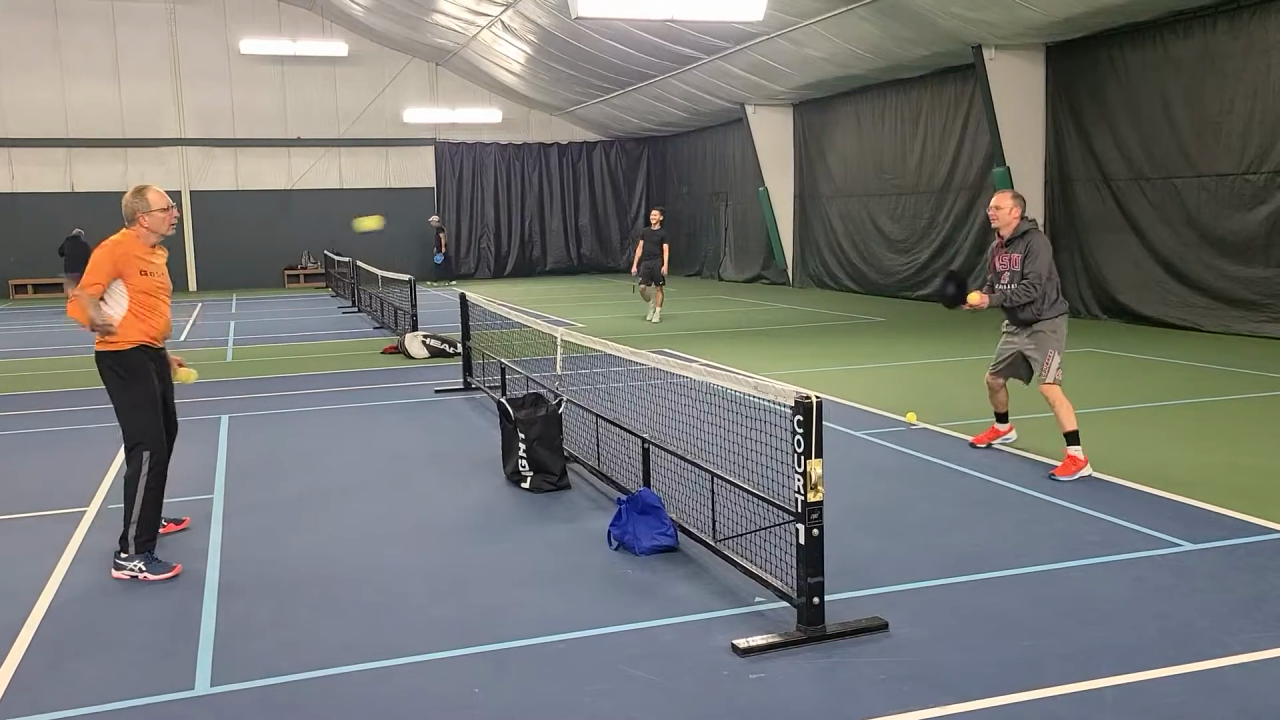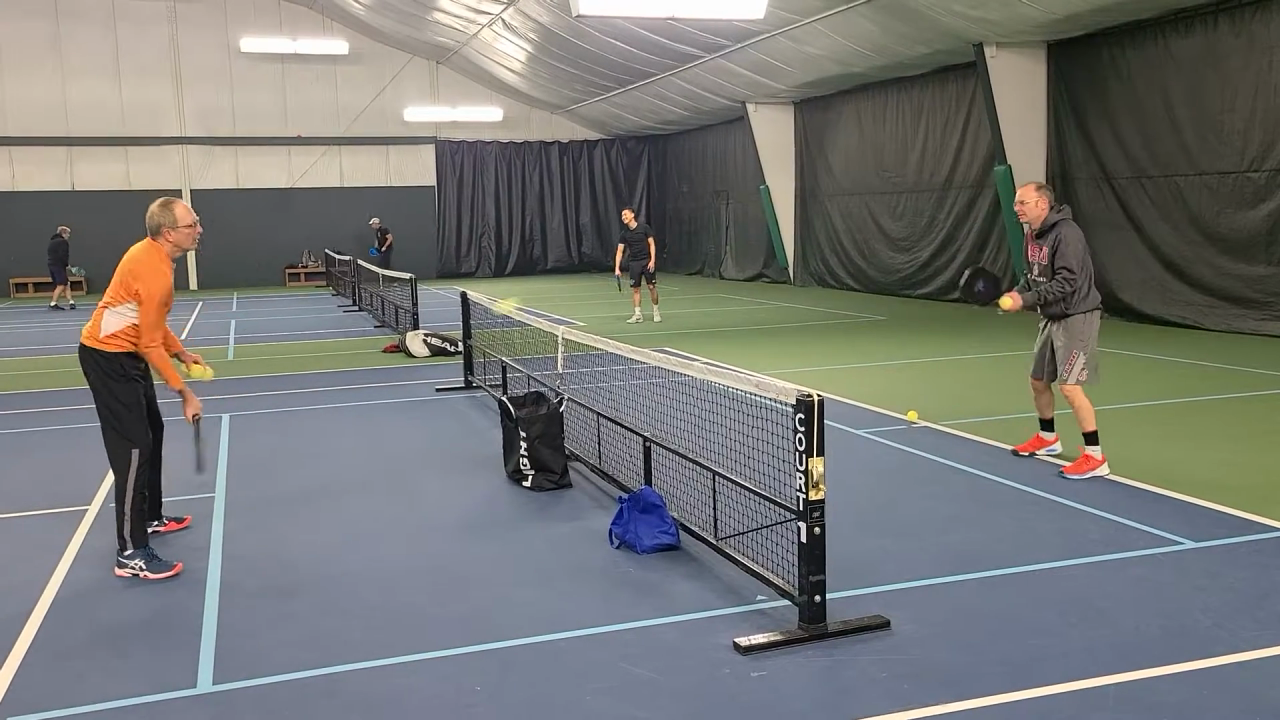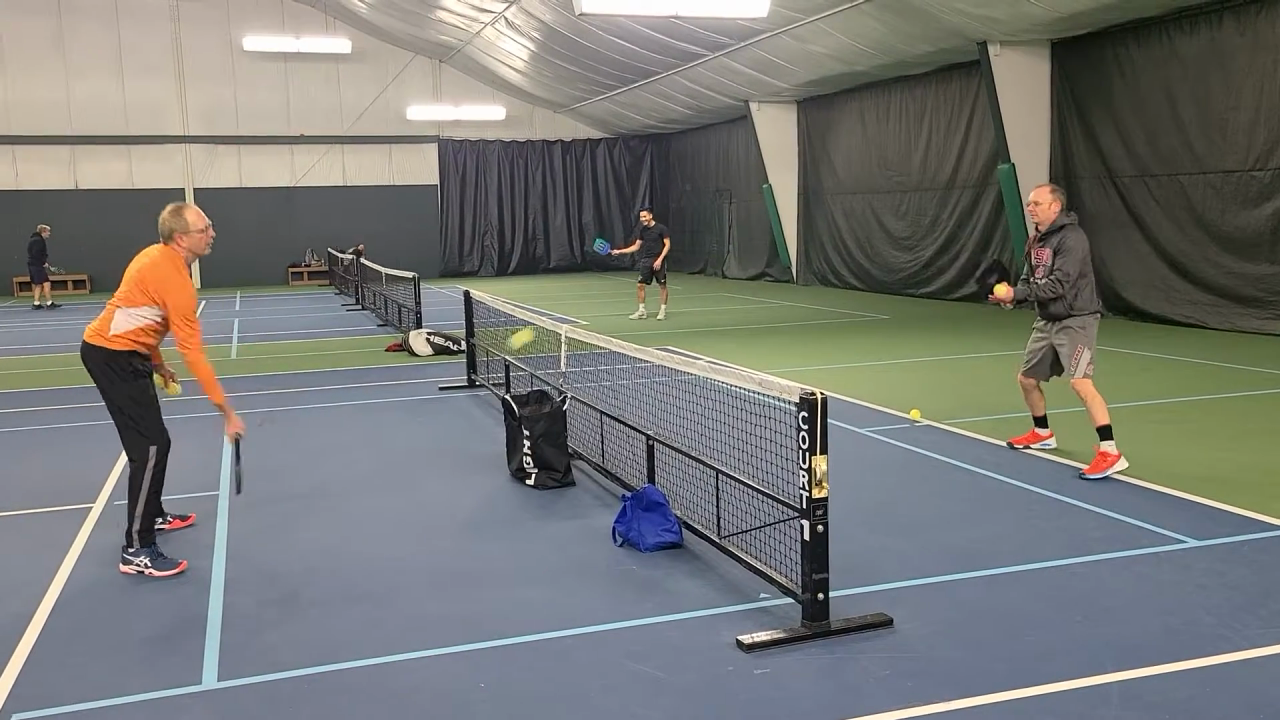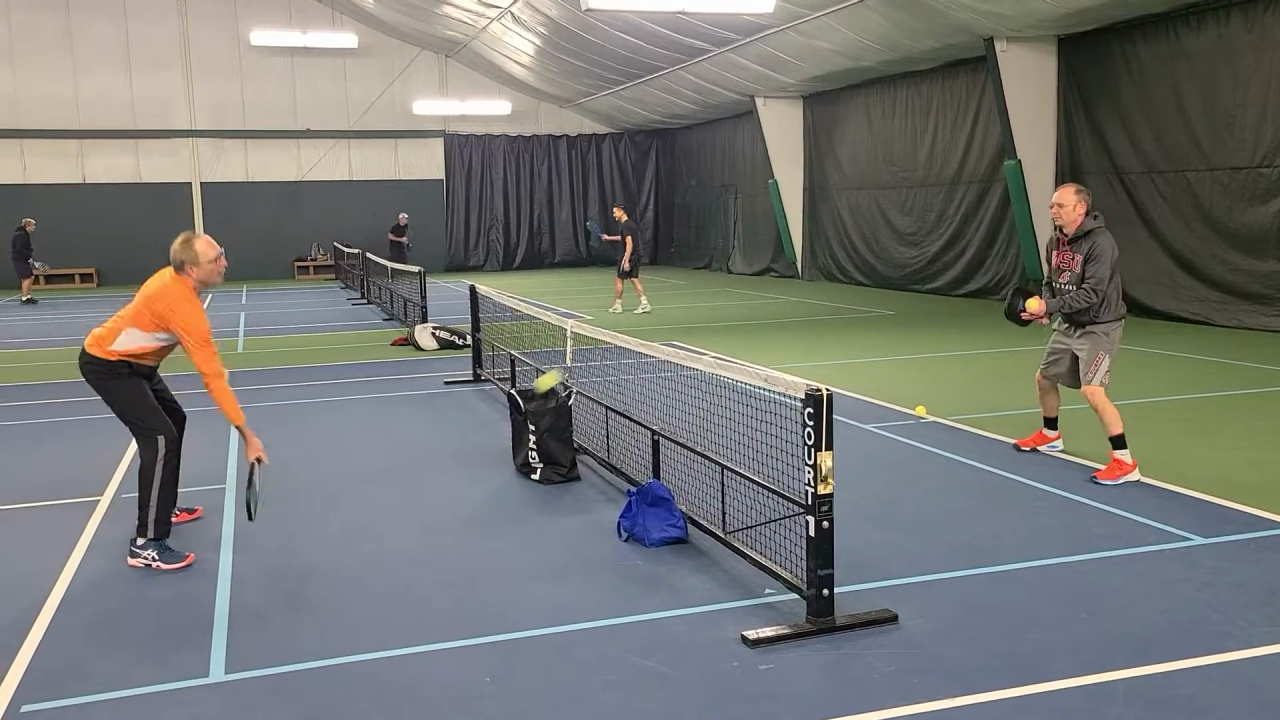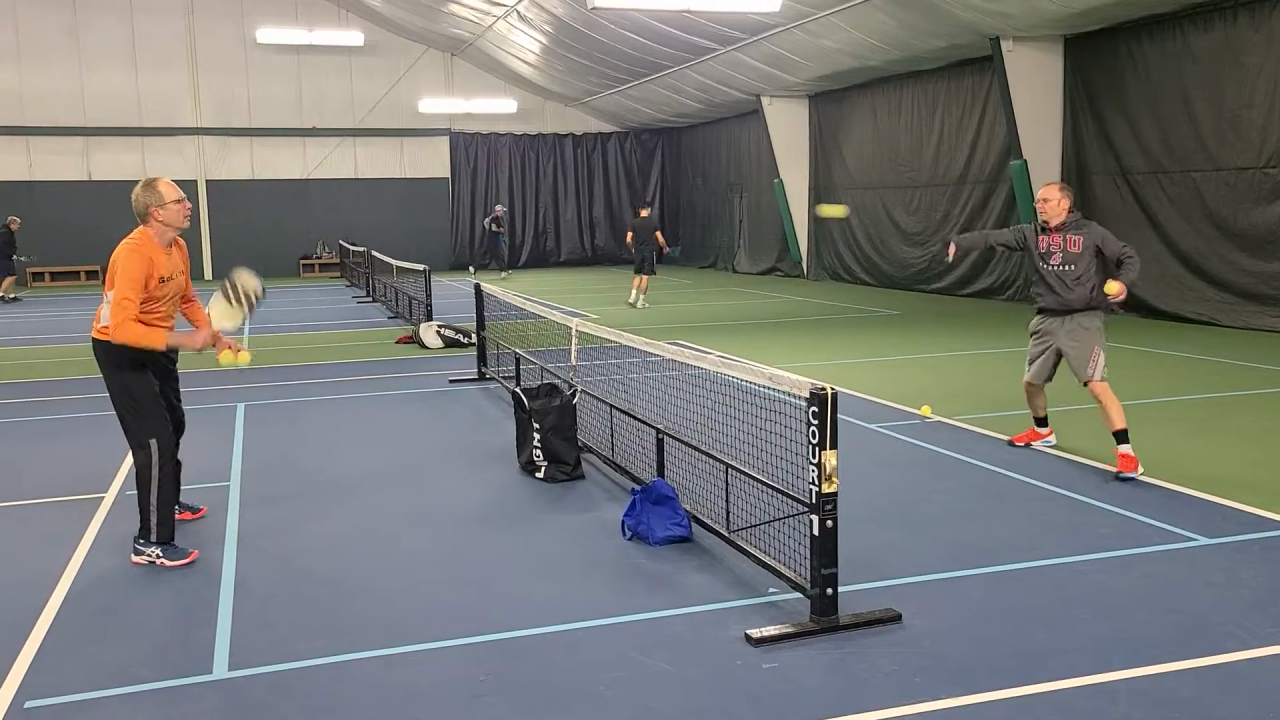
dt=1s
person 1, frame 1
left shoulder: (157, 253)
right shoulder: (116, 248)
right elbow: (81, 297)
left wrist: (166, 354)
right wrist: (93, 318)
left hip: (151, 354)
right hip: (123, 356)
left knee: (163, 436)
right knee: (146, 448)
left ankle: (148, 518)
right ankle: (130, 555)
person 1, frame 2
left shoulder: (149, 253)
right shoulder: (156, 276)
right elbow: (153, 345)
left wrist: (183, 352)
right wrist: (185, 394)
left hip: (122, 353)
right hip: (109, 357)
left knee: (151, 433)
right knee: (133, 446)
left ankle: (149, 516)
right ankle: (131, 552)
person 1, frame 3
left shoulder: (154, 256)
right shoulder: (176, 281)
right elbow: (194, 353)
left wrist: (157, 363)
right wrist: (226, 410)
left hip: (124, 356)
right hip: (108, 355)
left knee: (149, 436)
right knee: (153, 444)
left ankle: (153, 512)
right ankle: (138, 550)
person 1, frame 4
left shoulder: (176, 276)
right shoulder: (185, 307)
right elbow: (214, 378)
right wrist: (247, 434)
left hip: (129, 360)
right hip: (106, 364)
left knee: (174, 421)
right knee: (159, 439)
left ankle: (163, 506)
right ankle: (146, 545)
person 1, frame 5
left shoulder: (176, 247)
right shoulder: (134, 256)
left elbow: (186, 300)
right elbow: (122, 328)
left wrist: (214, 335)
right wrist: (182, 339)
left hip: (154, 346)
right hip: (122, 350)
left knee: (172, 428)
right knee: (152, 440)
left ankle: (167, 502)
right ankle: (150, 543)
person 2, frame 1
left shoulder: (1035, 242)
right shoulder: (996, 247)
left elbow: (1032, 288)
right elbow: (993, 284)
left wrist: (990, 299)
right wrist: (980, 298)
left hip: (1046, 324)
right hip: (1015, 326)
left knee: (1049, 388)
right knee: (994, 379)
left ankle: (1077, 457)
right ankle: (1002, 428)
person 2, frame 2
left shoulder: (1066, 233)
right shoulder: (1031, 236)
left elbow: (1065, 283)
left wrist: (1026, 300)
right wrist: (1017, 294)
left hip: (1078, 318)
right hip: (1051, 320)
left knee: (1070, 388)
right knee: (1037, 381)
left ankle: (1094, 457)
right ankle: (1047, 439)
person 2, frame 3
left shoulder: (1071, 237)
right shoulder: (1034, 241)
left elbow: (1059, 284)
right elbow: (1028, 280)
left wrist: (1016, 293)
right wrist: (1009, 295)
left hip: (1077, 321)
right hip: (1047, 321)
left knee: (1081, 383)
right knee: (1026, 379)
left ankle: (1110, 453)
right ankle: (1042, 433)
person 2, frame 4
left shoulder: (1100, 242)
right shoulder: (1055, 242)
left elbow: (1092, 293)
right elbow: (1050, 283)
left wrist: (1051, 306)
right wrist: (1043, 308)
left hip: (1099, 327)
right hip: (1067, 326)
left knee: (1092, 391)
right knee: (1044, 380)
left ankle: (1125, 462)
right ankle: (1050, 435)
person 2, frame 5
left shoulder: (1090, 231)
right shoulder: (1030, 234)
left elbow: (1128, 257)
right elbow: (995, 238)
left wrist: (1122, 282)
right wrist: (959, 242)
left hip: (1083, 320)
right hip: (1046, 321)
left knee: (1097, 386)
right knee: (1032, 382)
left ankle: (1127, 455)
right ankle: (1042, 431)
